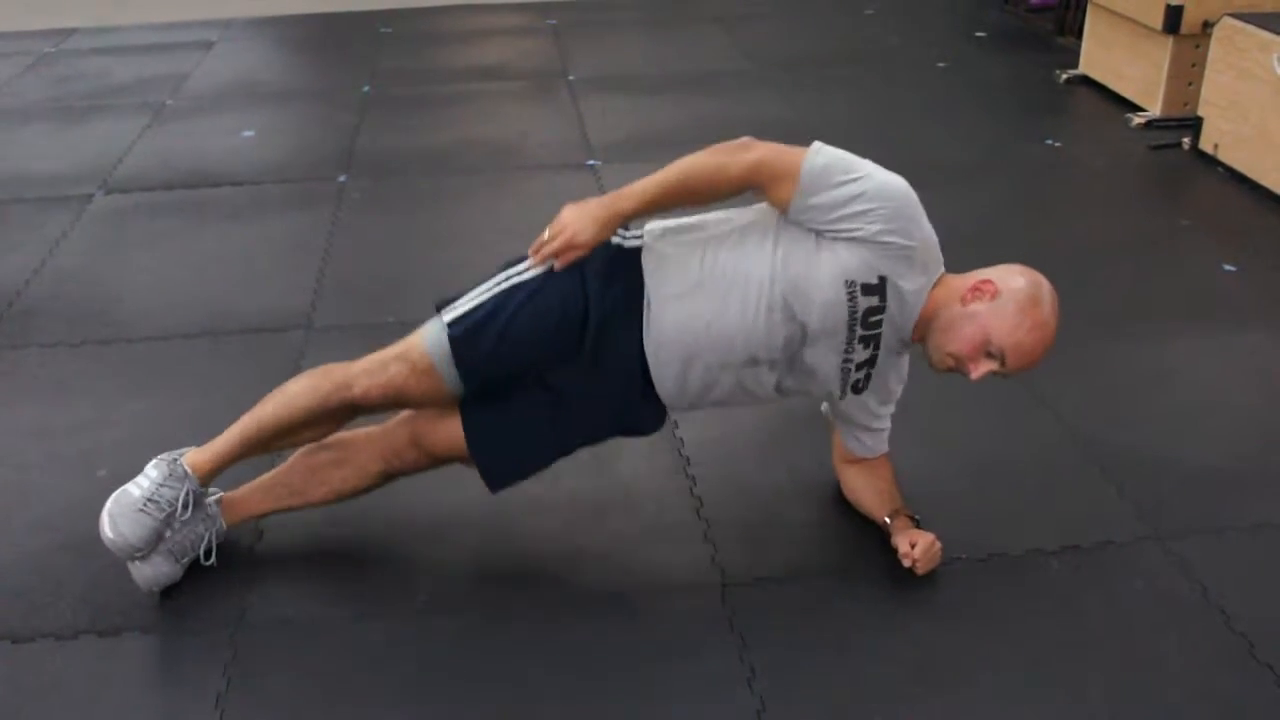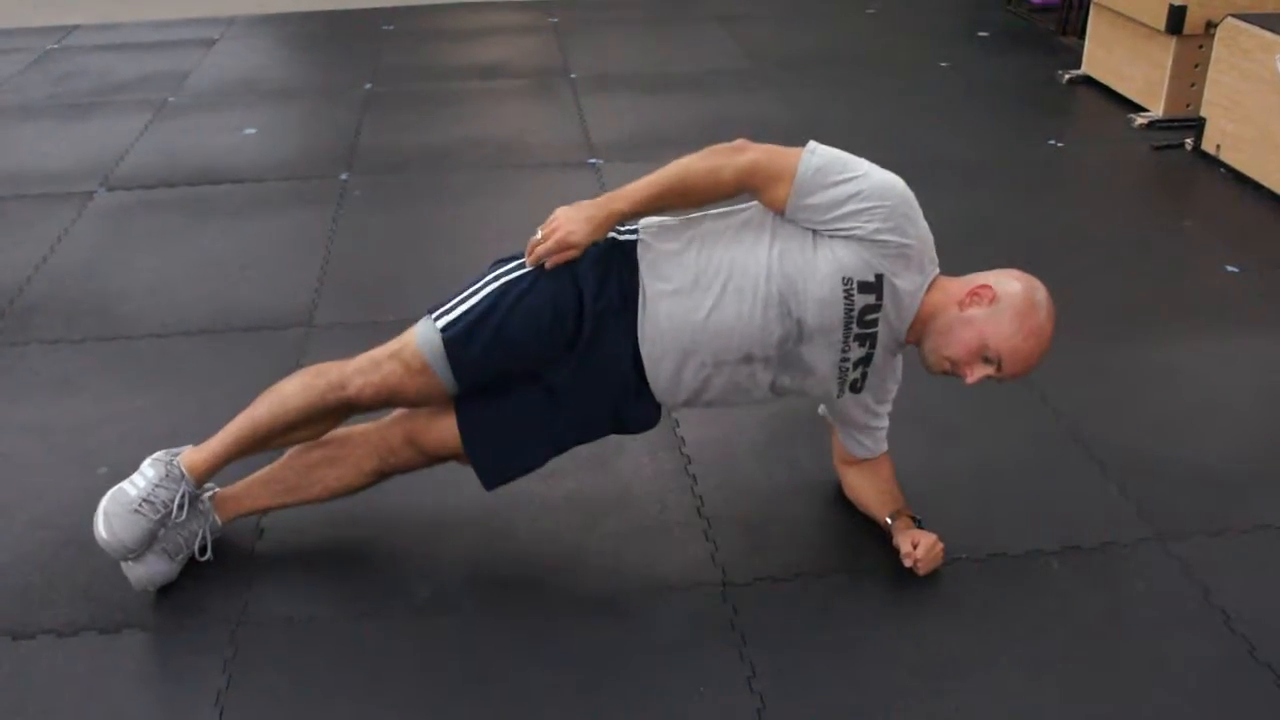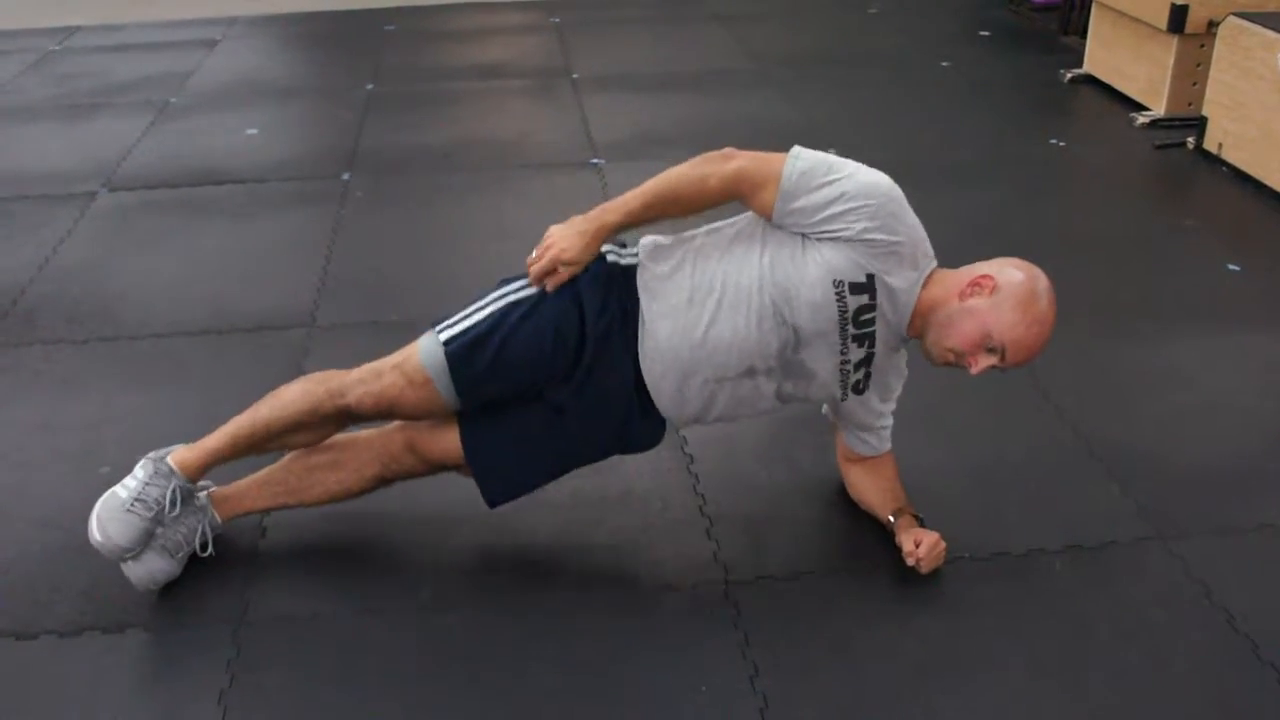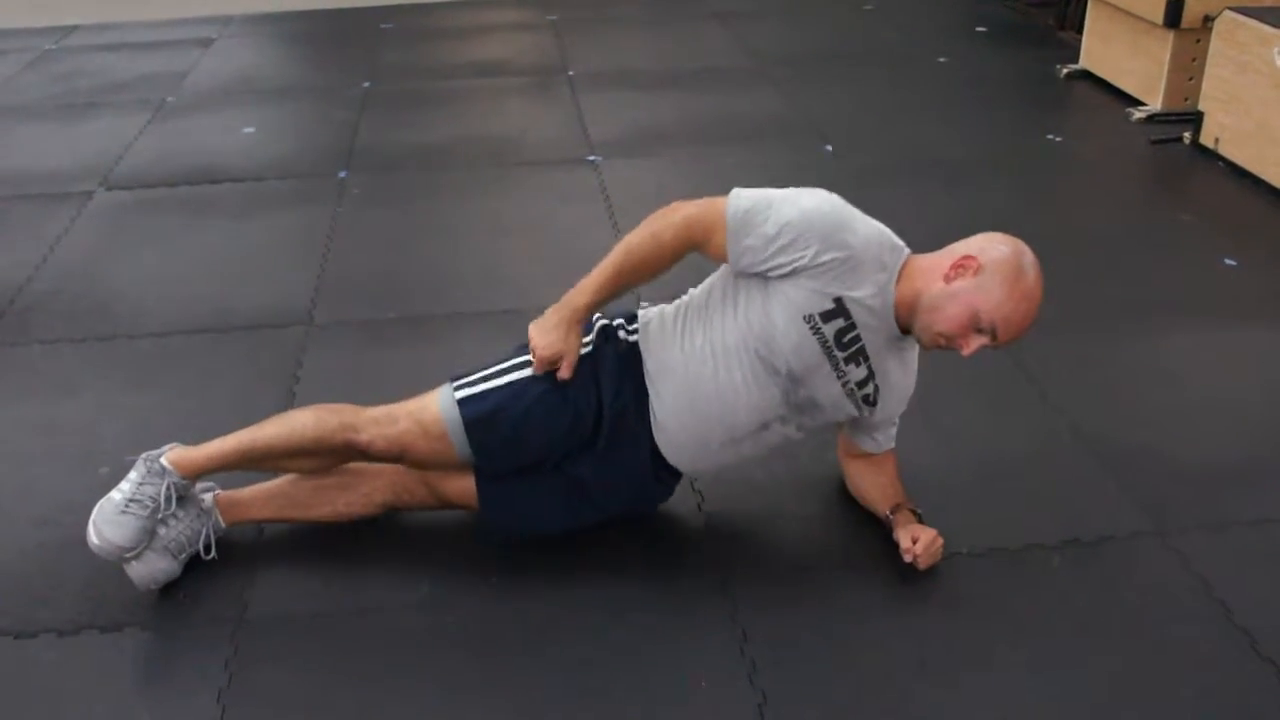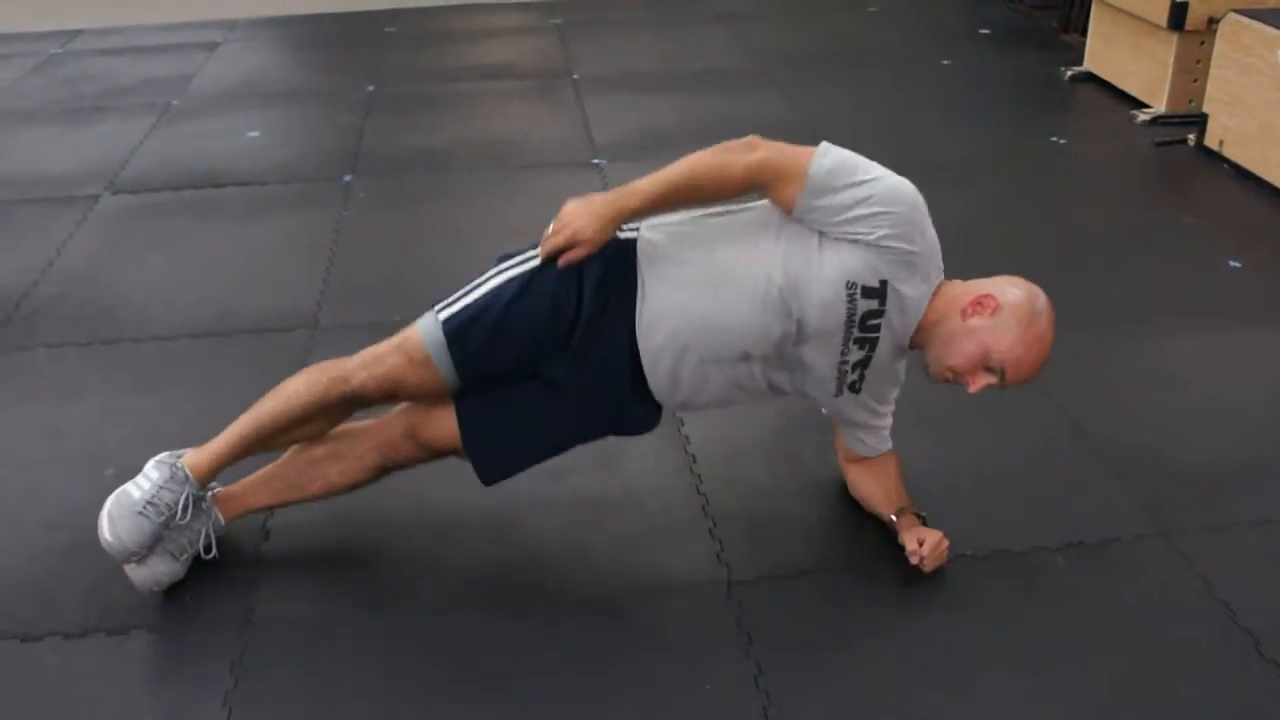
dt=0.4s
person 1, frame 1
left shoulder: (887, 365)
right shoulder: (892, 217)
left elbow: (859, 458)
right elbow: (750, 160)
left wrist: (901, 524)
right wrist: (608, 206)
left hip: (627, 388)
right hip: (608, 292)
left knee: (419, 443)
right knee: (383, 384)
left ankle: (216, 517)
right ankle: (194, 470)
person 1, frame 2
left shoulder: (876, 369)
right shoulder: (890, 217)
left elbow: (858, 457)
right elbow: (747, 162)
left wrist: (903, 524)
right wrist: (603, 209)
left hip: (618, 386)
right hip: (603, 288)
left knee: (412, 441)
right knee: (377, 382)
left ankle: (210, 514)
right ankle: (187, 471)
person 1, frame 3
left shoulder: (881, 368)
right shoulder: (879, 217)
left elbow: (863, 455)
right elbow: (732, 169)
left wrist: (904, 522)
right wrist: (593, 223)
left hip: (626, 405)
right hip: (602, 310)
left knee: (413, 450)
right knee: (378, 394)
left ankle: (208, 515)
right ankle: (183, 470)
person 1, frame 4
left shoulder: (895, 376)
right shoulder: (834, 236)
left elbow: (864, 456)
right elbow: (684, 221)
left wrist: (906, 521)
right wrist: (569, 309)
left hip: (637, 469)
right hip: (615, 380)
left knee: (416, 488)
right knee: (389, 436)
left ankle: (209, 514)
right ankle: (180, 467)
person 1, frame 5
left shoulder: (882, 369)
right shoulder: (896, 219)
left elbow: (863, 452)
right elbow: (757, 158)
left wrist: (907, 521)
right wrist: (615, 204)
left hip: (622, 388)
right hip: (604, 289)
left knee: (414, 436)
right knee: (381, 376)
left ankle: (215, 512)
right ankle: (192, 471)
